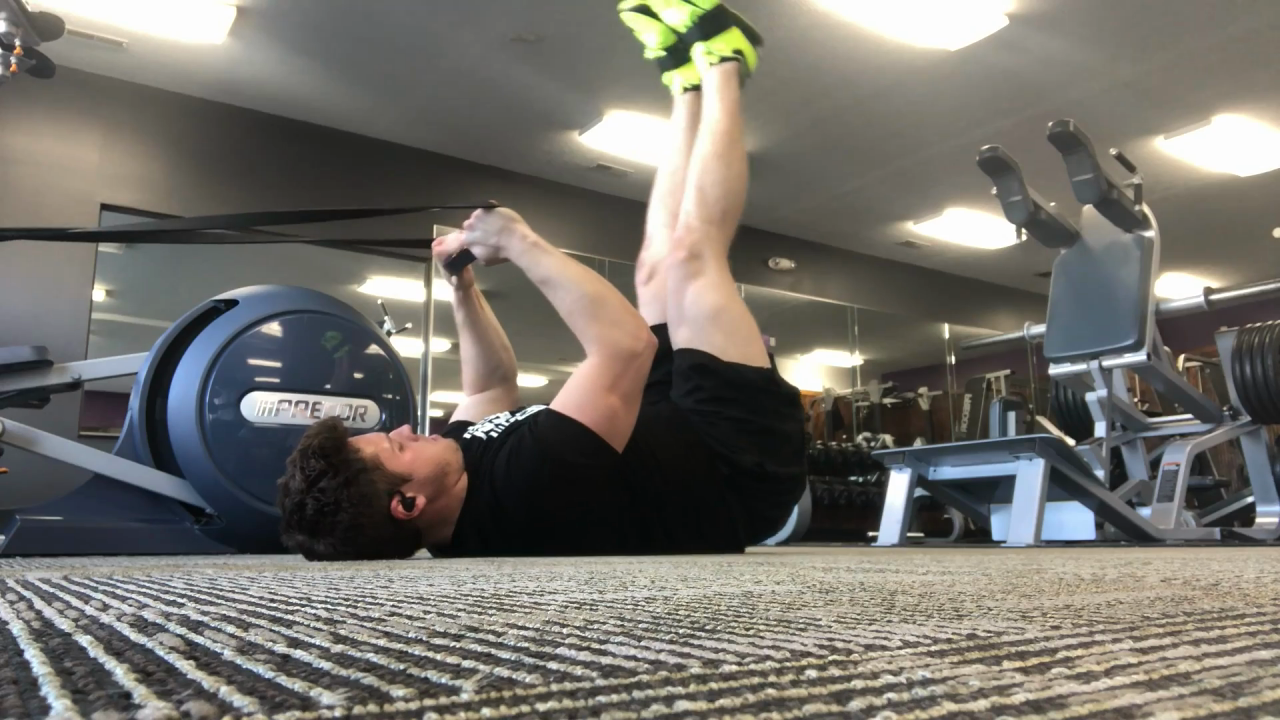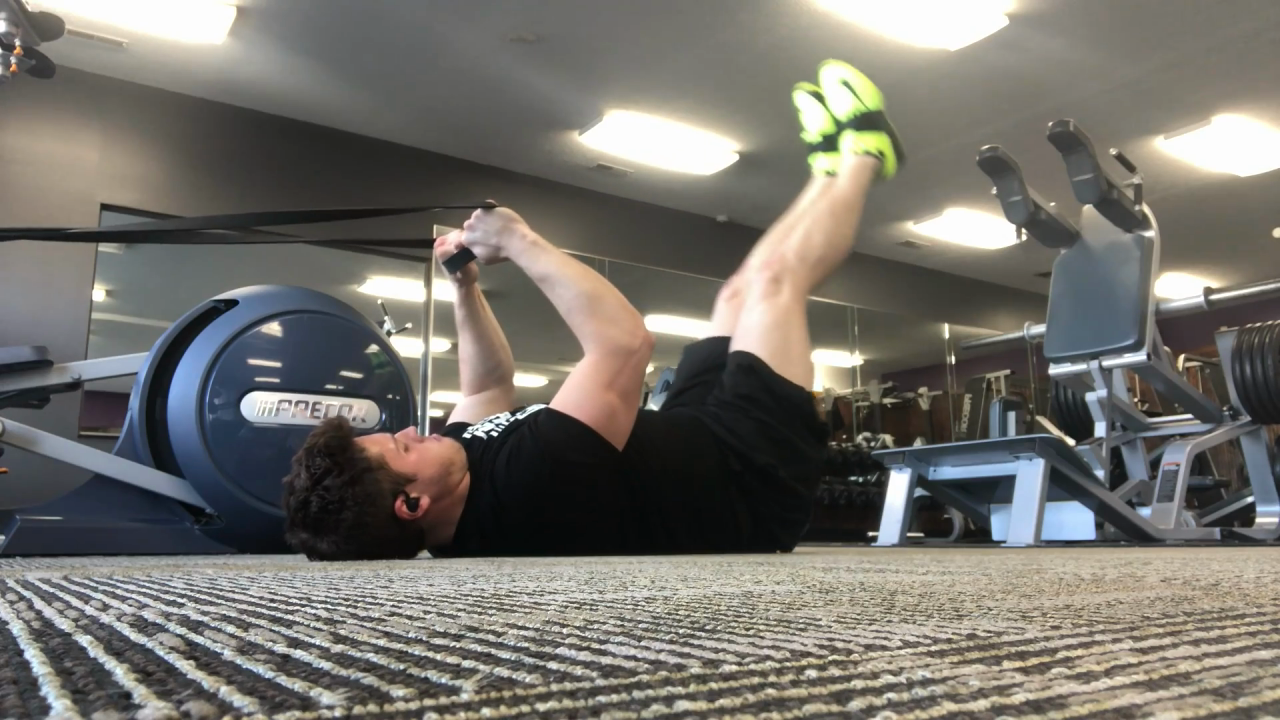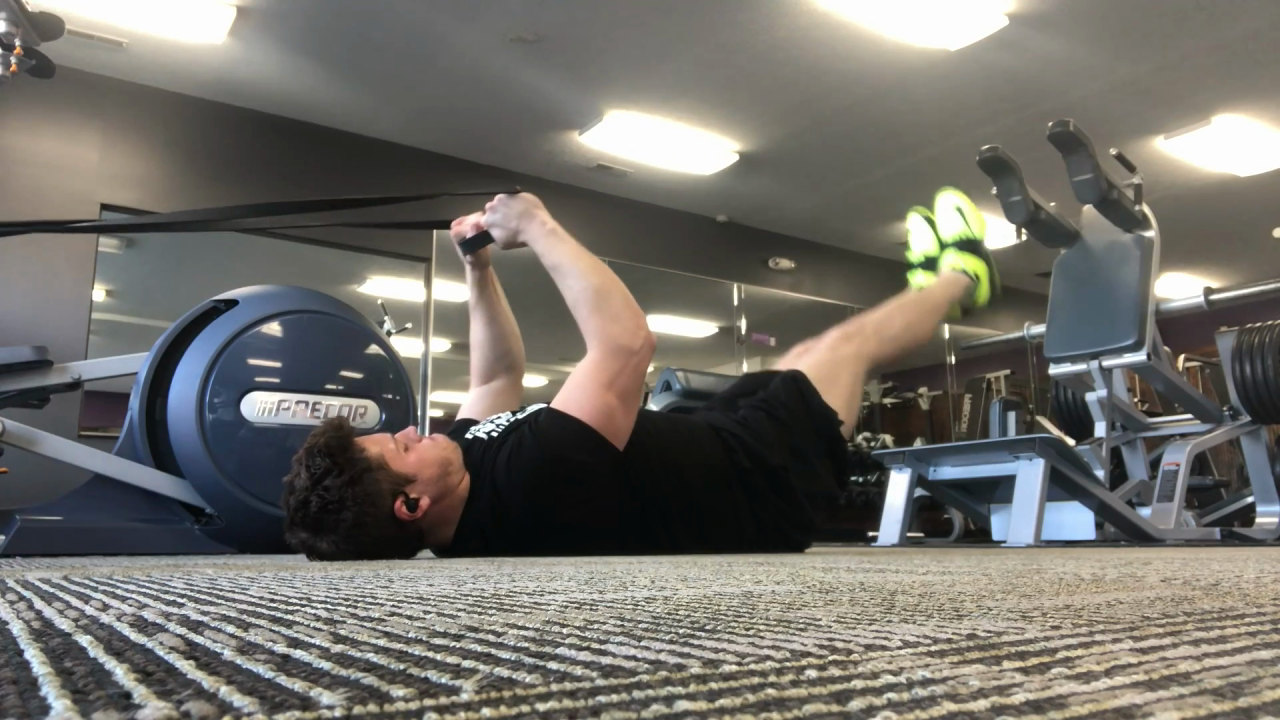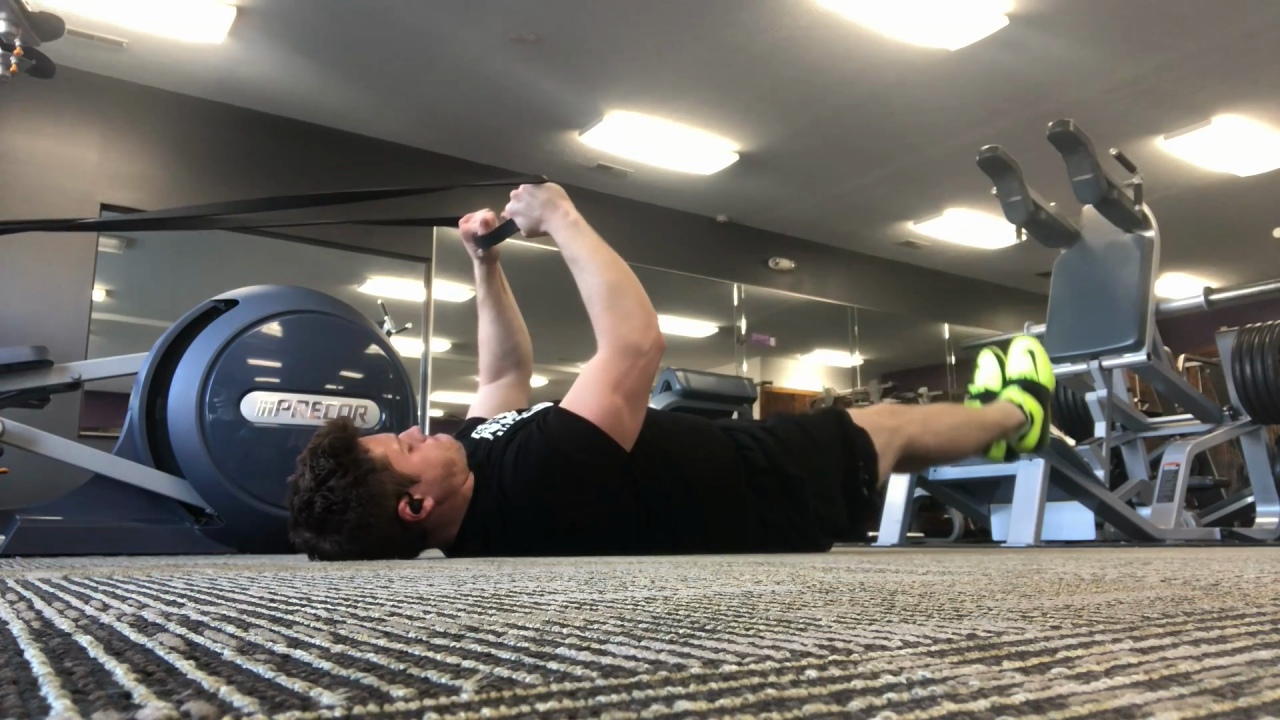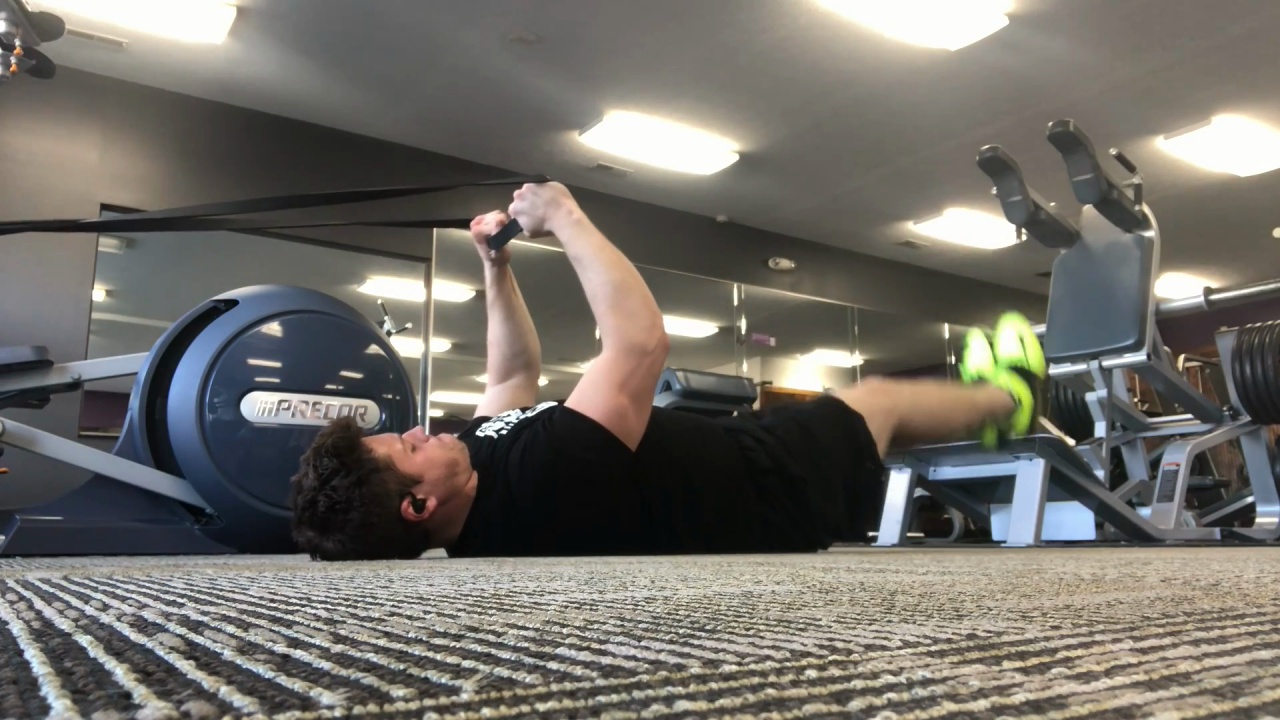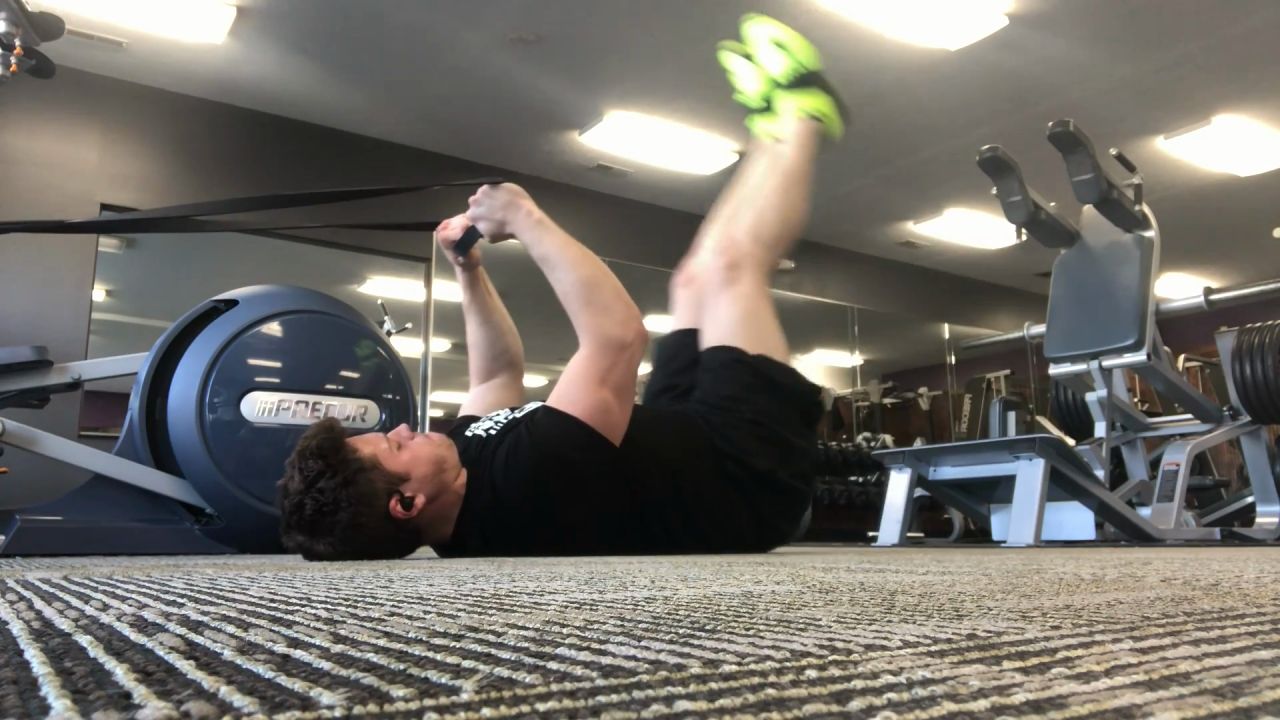
dt=0.5s
person 1, frame 1
left shoulder: (466, 495)
right shoulder: (528, 485)
left elbow: (493, 386)
right elbow: (628, 345)
left wrist: (463, 285)
right wrist: (521, 244)
left hip: (671, 439)
right hip: (742, 465)
right knee: (689, 254)
left ankle: (689, 78)
right ankle: (718, 63)
person 1, frame 2
left shoulder: (460, 463)
right shoulder: (531, 479)
left elbow: (490, 386)
right elbow: (625, 343)
left wrist: (465, 284)
right wrist: (519, 242)
left hip: (691, 447)
right hip: (747, 473)
left knee: (739, 293)
right knee: (773, 278)
left ankle: (834, 167)
right ankle: (860, 156)
person 1, frame 3
left shoulder: (471, 459)
right shoulder: (532, 481)
left elbow: (498, 377)
right elbow: (626, 344)
left wrist: (479, 270)
right wrist: (538, 229)
left hip: (707, 458)
right hip: (754, 481)
left knee: (805, 356)
right knee: (846, 341)
left ankle: (935, 281)
right ankle: (958, 275)
person 1, frame 4
left shoulder: (478, 460)
right shoulder: (539, 481)
left elbow: (506, 375)
right elbow: (635, 344)
left wrist: (485, 265)
right wrist: (559, 220)
left hip: (721, 460)
right hip: (761, 490)
left knee: (867, 421)
right knee: (886, 421)
left ankle: (991, 415)
right ankle: (1011, 420)
person 1, frame 5
left shoulder: (480, 460)
right shoulder: (544, 484)
left elbow: (513, 376)
right elbow: (640, 343)
left wrist: (495, 266)
right wrist: (565, 218)
left hip: (721, 460)
right hip: (763, 487)
left knee: (857, 405)
right knee: (878, 397)
left ankle: (990, 396)
right ankle: (1001, 402)
person 1, frame 6
left shoulder: (465, 457)
right shoulder: (531, 482)
left elbow: (499, 375)
right elbow: (617, 334)
left wrist: (469, 272)
right wrist: (524, 219)
left hip: (682, 444)
right hip: (742, 464)
left knee: (697, 282)
right knee: (729, 264)
left ankle: (776, 120)
right ankle: (801, 113)
